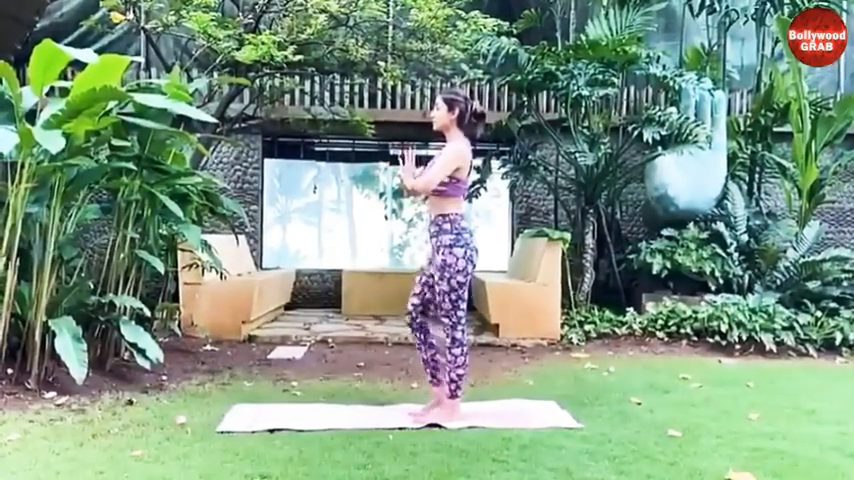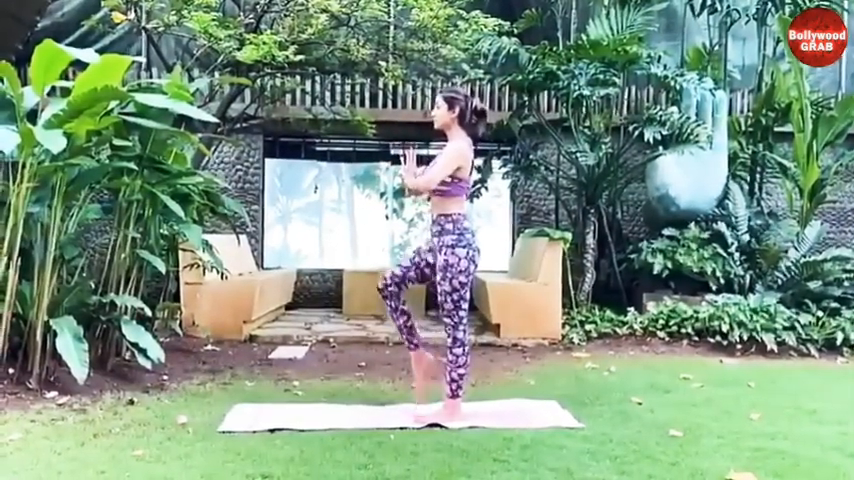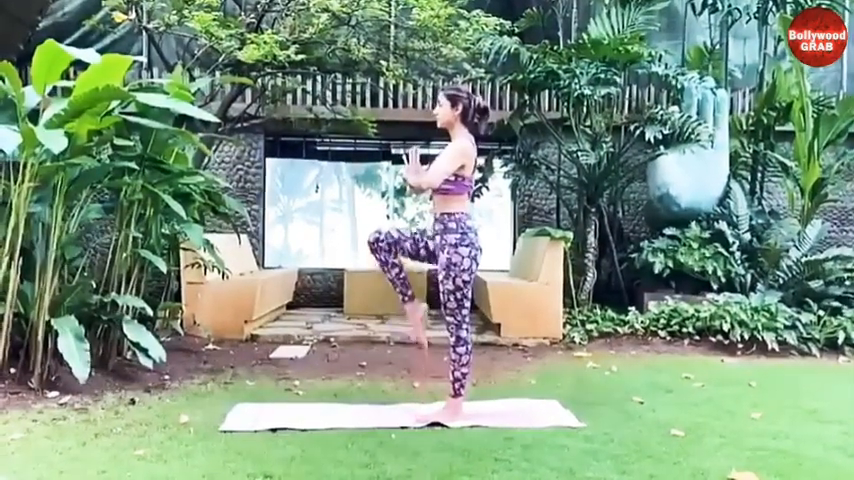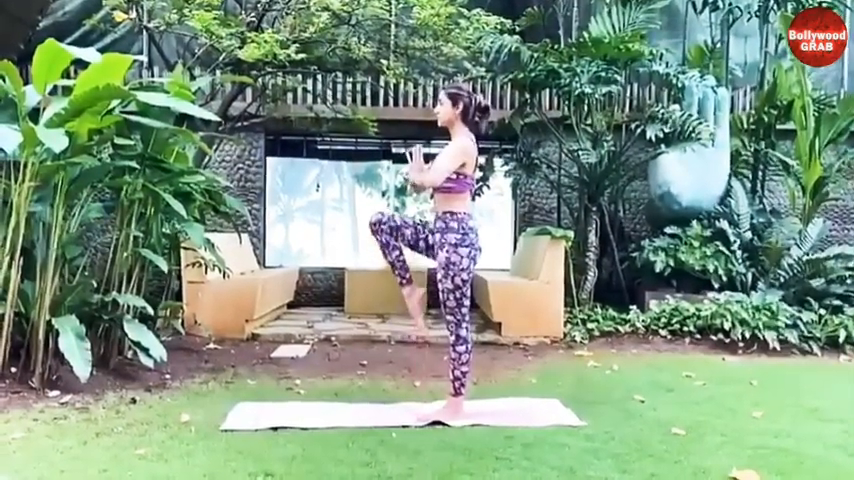
dt=0.5s
person 1, frame 1
left shoulder: (458, 148)
right shoulder: (450, 149)
left elbow: (423, 185)
right elbow: (418, 187)
left wrist: (409, 177)
right wrist: (410, 177)
left hip: (453, 240)
right hip: (442, 239)
left knee: (453, 322)
right knee: (416, 313)
left ankle: (451, 405)
right ankle: (440, 391)
person 1, frame 2
left shoulder: (459, 147)
right shoulder: (453, 147)
left elbow: (425, 184)
right elbow: (424, 186)
left wrist: (409, 177)
right wrist: (413, 177)
left hip: (455, 239)
right hip: (442, 237)
left knee: (455, 321)
right knee: (389, 284)
left ankle: (452, 406)
right ankle: (418, 354)
person 1, frame 3
left shoulder: (462, 145)
right shoulder: (455, 146)
left elbow: (428, 182)
right elbow: (427, 183)
left wrist: (413, 175)
right wrist: (415, 176)
left hip: (457, 236)
right hip: (442, 234)
left knee: (457, 321)
right knee: (380, 240)
left ankle: (455, 405)
right ankle: (412, 305)
person 1, frame 4
left shoulder: (463, 144)
right shoulder: (455, 145)
left elbow: (430, 180)
right elbow: (428, 180)
left wrist: (416, 173)
right wrist: (418, 173)
left hip: (456, 234)
right hip: (441, 231)
left knee: (456, 319)
right knee: (381, 222)
left ankle: (455, 403)
right ankle: (410, 289)
